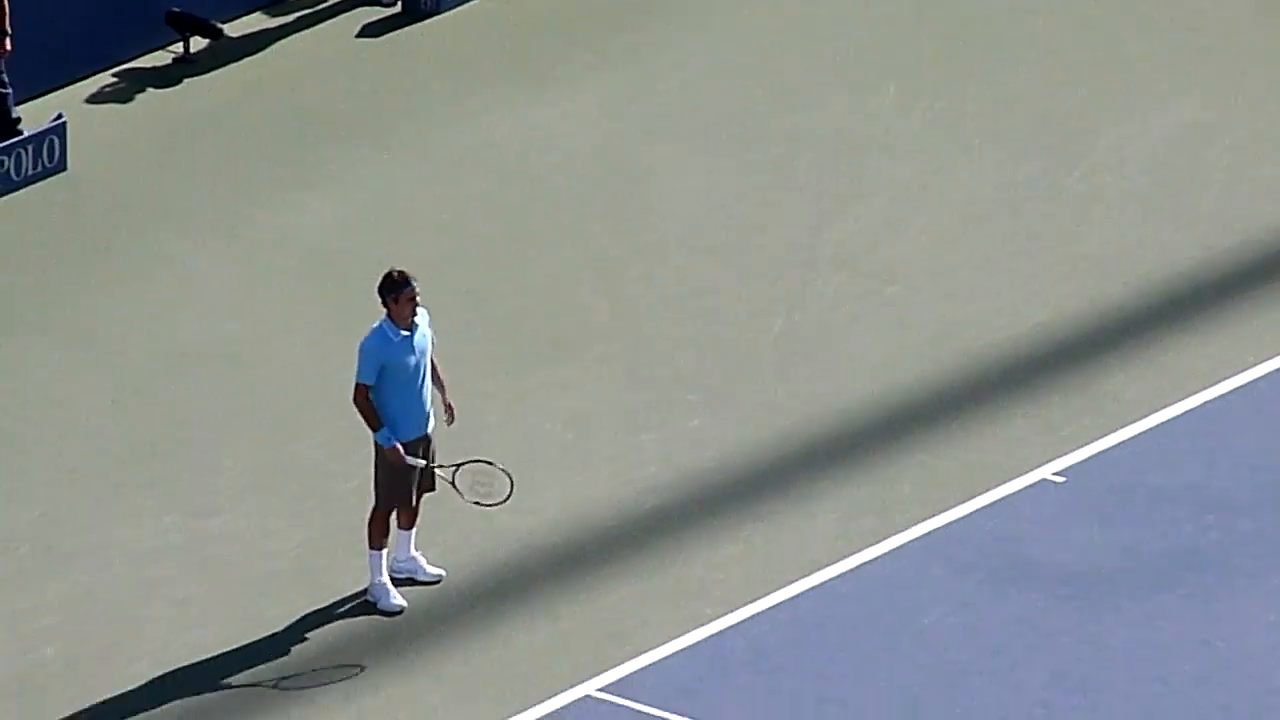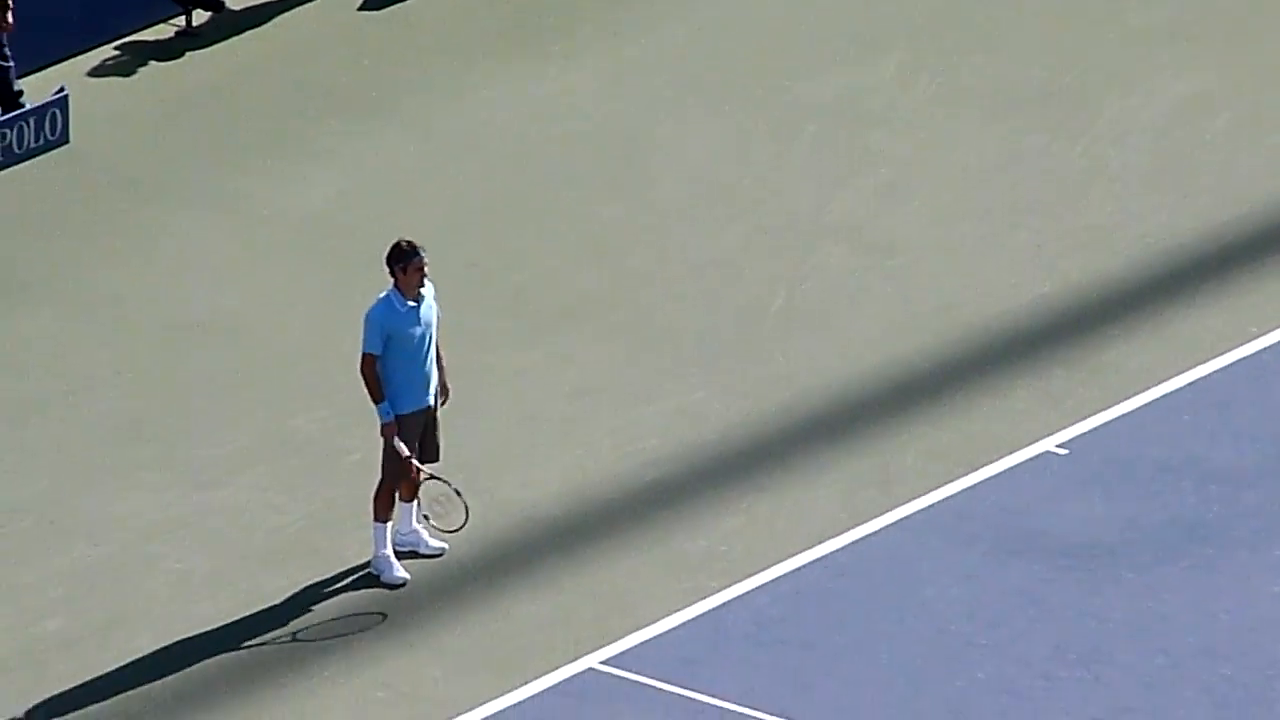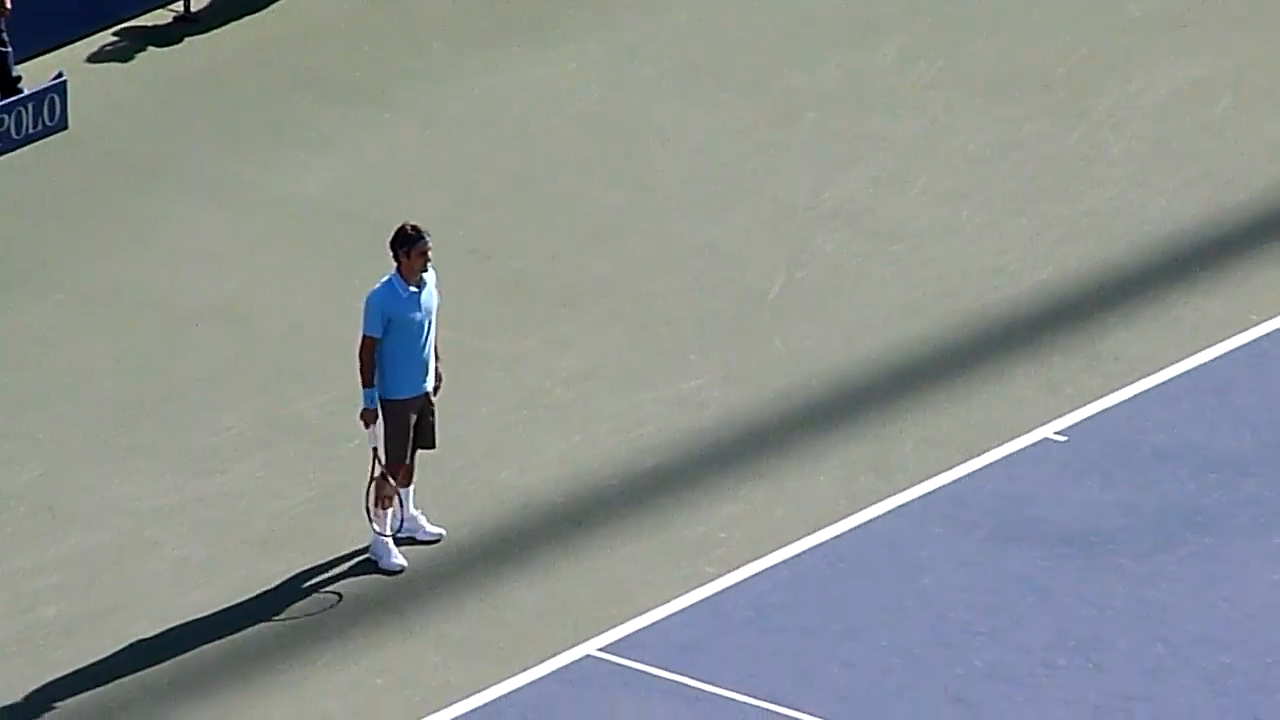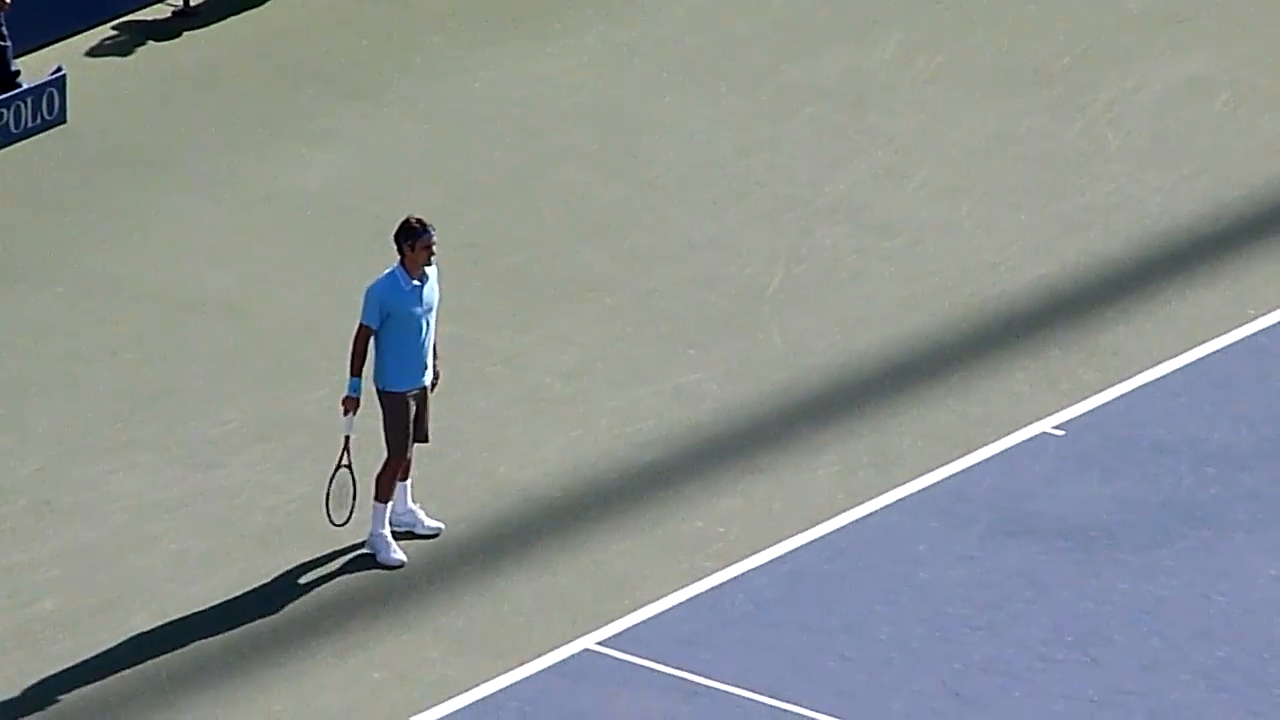
dt=0.1s
person 1, frame 1
left shoulder: (423, 319)
right shoulder: (374, 345)
right elbow: (361, 397)
left wrist: (443, 393)
right wrist: (386, 439)
left hip: (423, 430)
right hip: (395, 439)
left knee: (414, 496)
right knee: (386, 506)
left ankle: (405, 559)
right ankle: (379, 581)
person 1, frame 2
left shoulder: (428, 294)
right shoulder: (380, 315)
right elbow: (368, 367)
left wrist: (442, 376)
right wrist: (383, 413)
left hip: (427, 401)
right hip: (399, 409)
left knee: (415, 470)
right knee: (393, 478)
left ankle: (409, 531)
right ankle: (382, 554)
person 1, frame 3
left shoulder: (430, 280)
right shoulder: (381, 298)
right elbow: (367, 350)
left wrist: (436, 366)
right wrist: (369, 400)
left hip: (424, 387)
right hip: (397, 394)
left knee: (410, 457)
right knee: (394, 465)
left ankle: (407, 518)
right ankle: (381, 540)
person 1, frame 4
left shoulder: (431, 276)
right shoulder: (382, 290)
right elbow: (362, 338)
left wrist: (434, 364)
right wrist: (353, 388)
left hip: (421, 381)
right hip: (396, 387)
left knee: (409, 449)
right knee: (397, 455)
left ankle: (403, 512)
right ankle: (378, 532)
